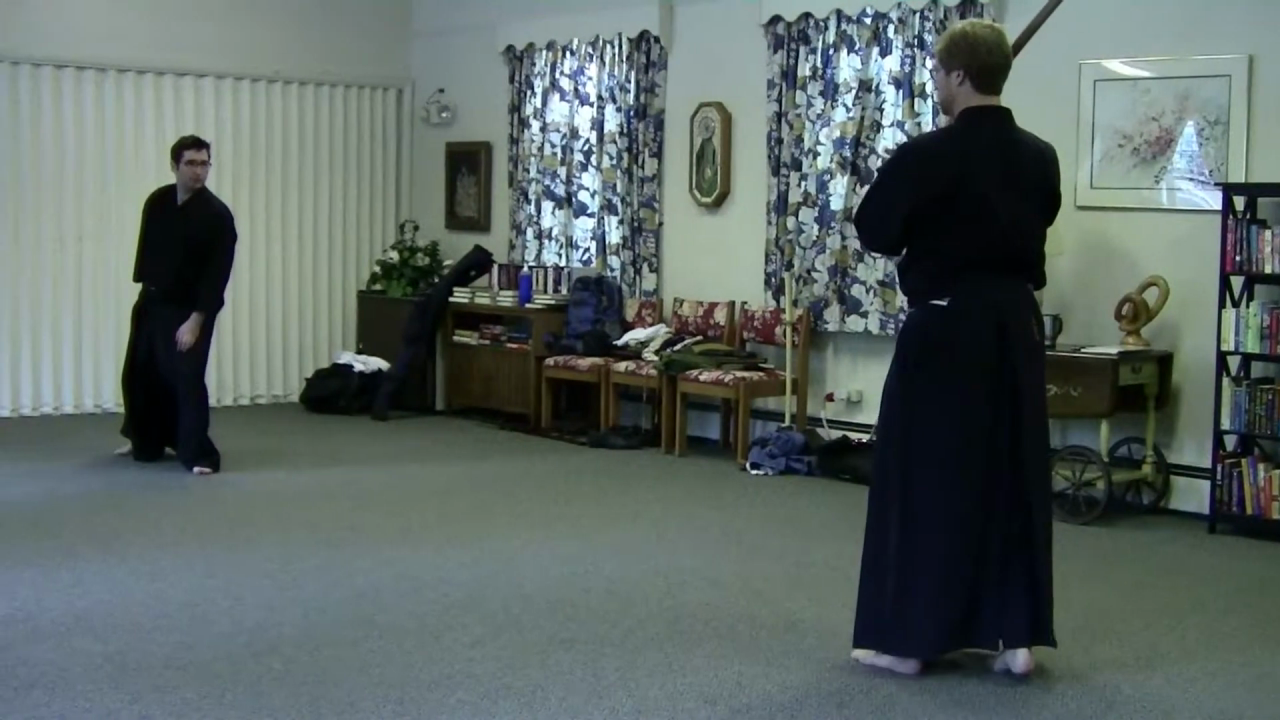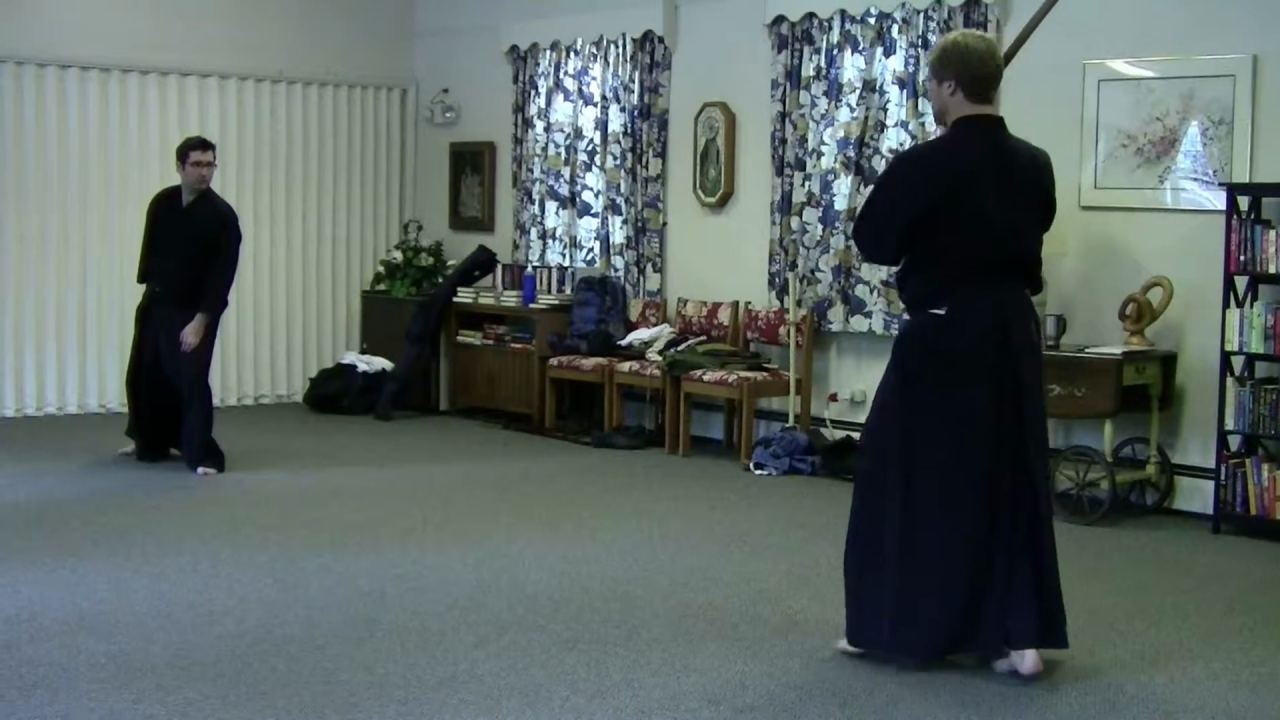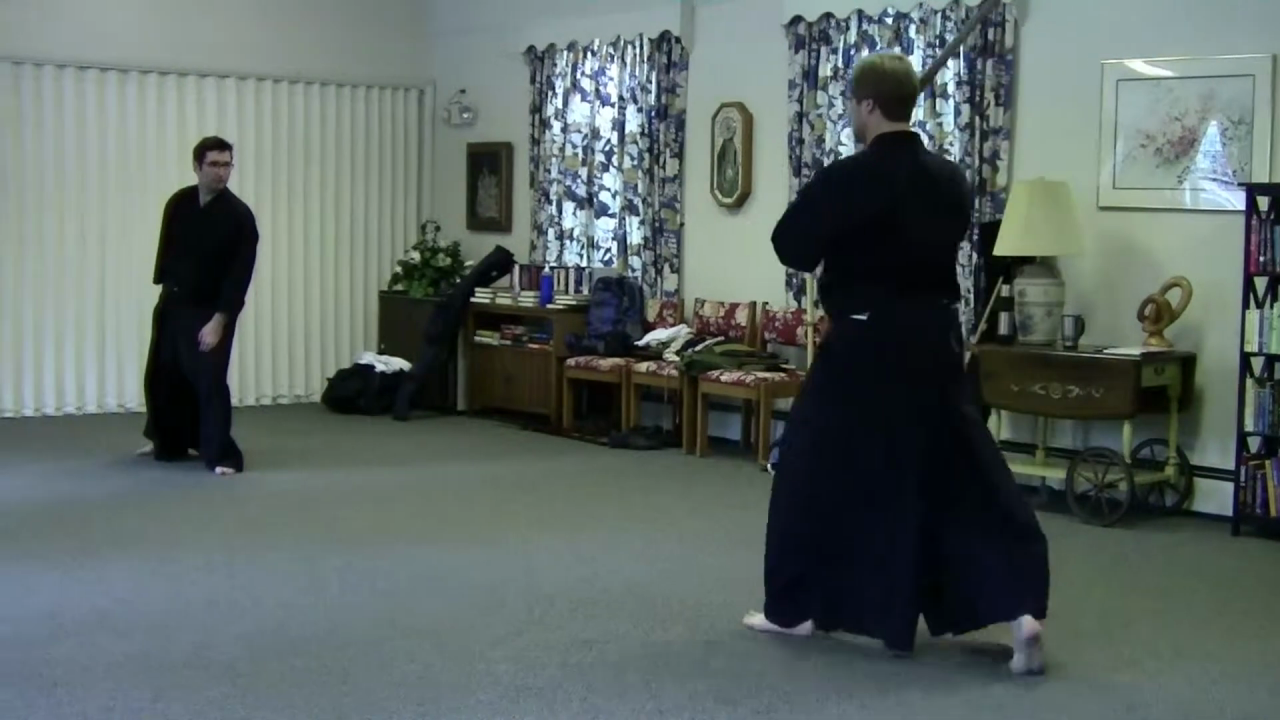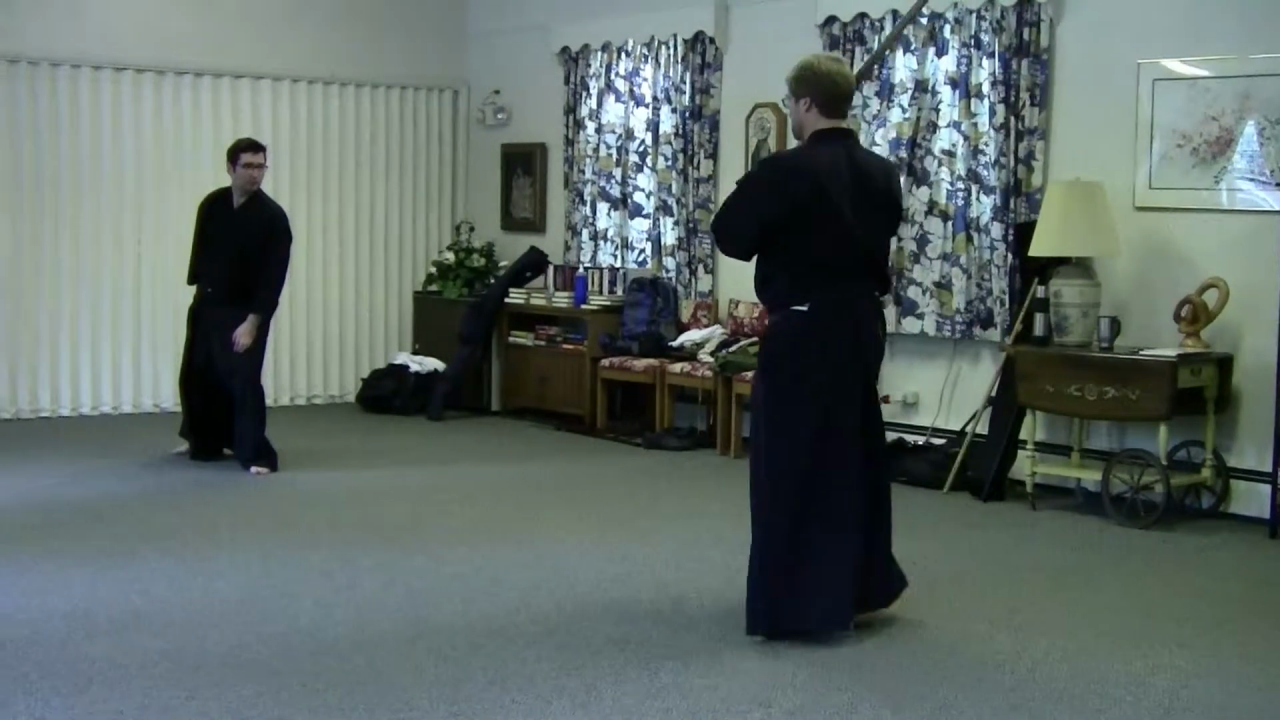
dt=0.4s
person 1, frame 1
left shoulder: (926, 156)
right shoulder: (1039, 157)
left elbow: (875, 231)
left hip: (945, 327)
right hip: (1015, 326)
left knee: (920, 477)
right knee: (1014, 477)
left ankle: (903, 636)
right ankle: (1016, 635)
person 1, frame 2
left shoulder: (921, 165)
right shoulder: (1033, 165)
left elbow: (872, 241)
left hip: (942, 335)
right hip: (1012, 332)
left knee: (895, 470)
right knee: (1011, 478)
left ankle: (887, 626)
right ankle: (1022, 636)
person 1, frame 3
left shoulder: (846, 179)
right shoulder: (950, 179)
left elbow: (791, 247)
left hip: (864, 342)
right hip: (933, 339)
left knee: (815, 467)
right knee: (967, 472)
left ankle: (792, 606)
right ankle: (1019, 607)
person 1, frame 4
left shoulder: (784, 170)
right shoulder: (882, 173)
left elbow: (730, 237)
left hip: (804, 328)
right hip: (862, 322)
left knee: (796, 459)
right knee: (850, 452)
left ankle: (816, 602)
right ankle: (861, 583)
person 2, frame 1
left shoulder: (217, 214)
right shoulder: (157, 202)
left elbow: (217, 274)
right elbow: (146, 250)
left wrist: (196, 320)
right wrist: (147, 288)
left hip: (189, 309)
right hip: (152, 303)
left knee: (187, 377)
right knee: (140, 375)
left ankle: (198, 454)
right ankle: (145, 441)
person 2, frame 2
left shoulder: (222, 215)
right shoulder: (162, 203)
left elbow: (222, 275)
right elbow: (150, 251)
left wrist: (201, 321)
right wrist: (150, 289)
left hip: (194, 310)
right hip: (156, 304)
left knee: (191, 378)
right knee: (145, 375)
left ankle: (203, 455)
right ankle: (150, 442)
person 2, frame 3
left shoulder: (239, 215)
right shoulder: (178, 203)
left elbow: (239, 274)
right elbow: (167, 250)
left wrist: (219, 320)
right wrist: (166, 290)
left hip: (211, 310)
right hip: (173, 304)
left knee: (210, 379)
right knee: (163, 376)
left ankle: (221, 454)
right ankle: (168, 442)
person 2, frame 4
left shoulder: (272, 216)
right shoulder: (211, 205)
left elbow: (273, 275)
right elbow: (200, 252)
left wrist: (253, 322)
right wrist: (201, 291)
left hip: (245, 311)
right hip: (207, 306)
left knee: (244, 378)
right knee: (197, 376)
left ankle: (256, 454)
right ankle: (204, 442)
